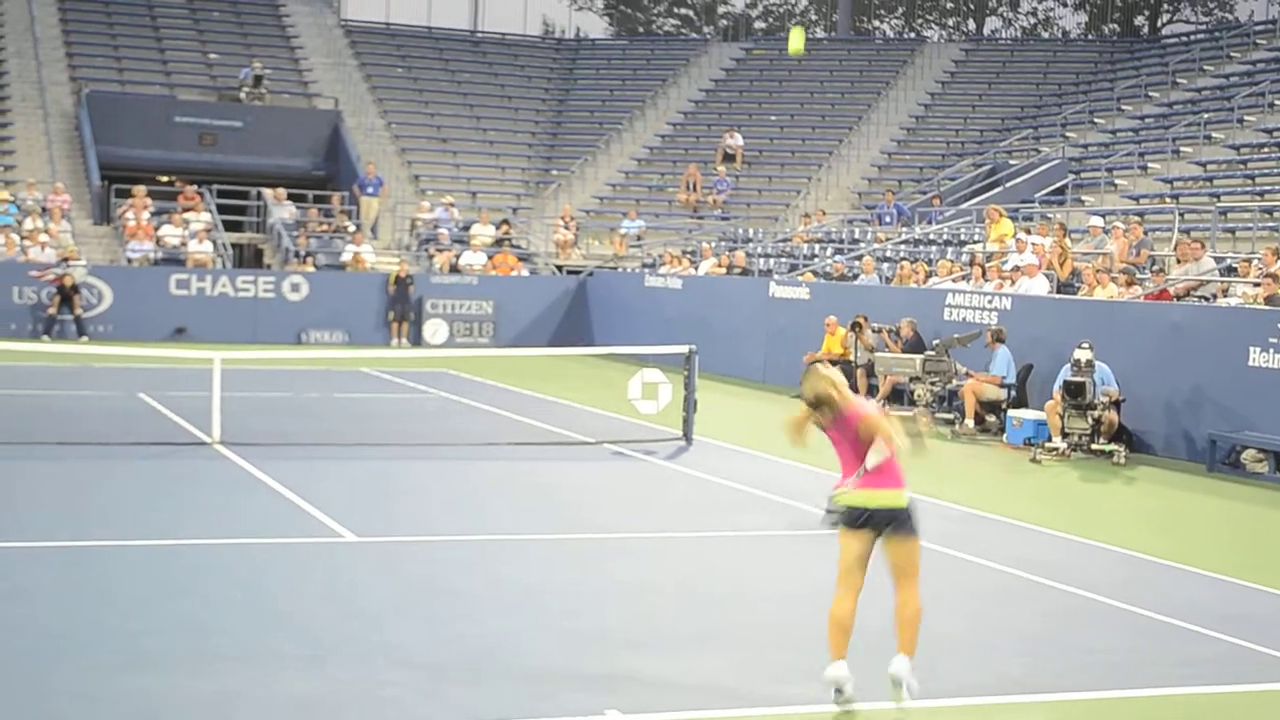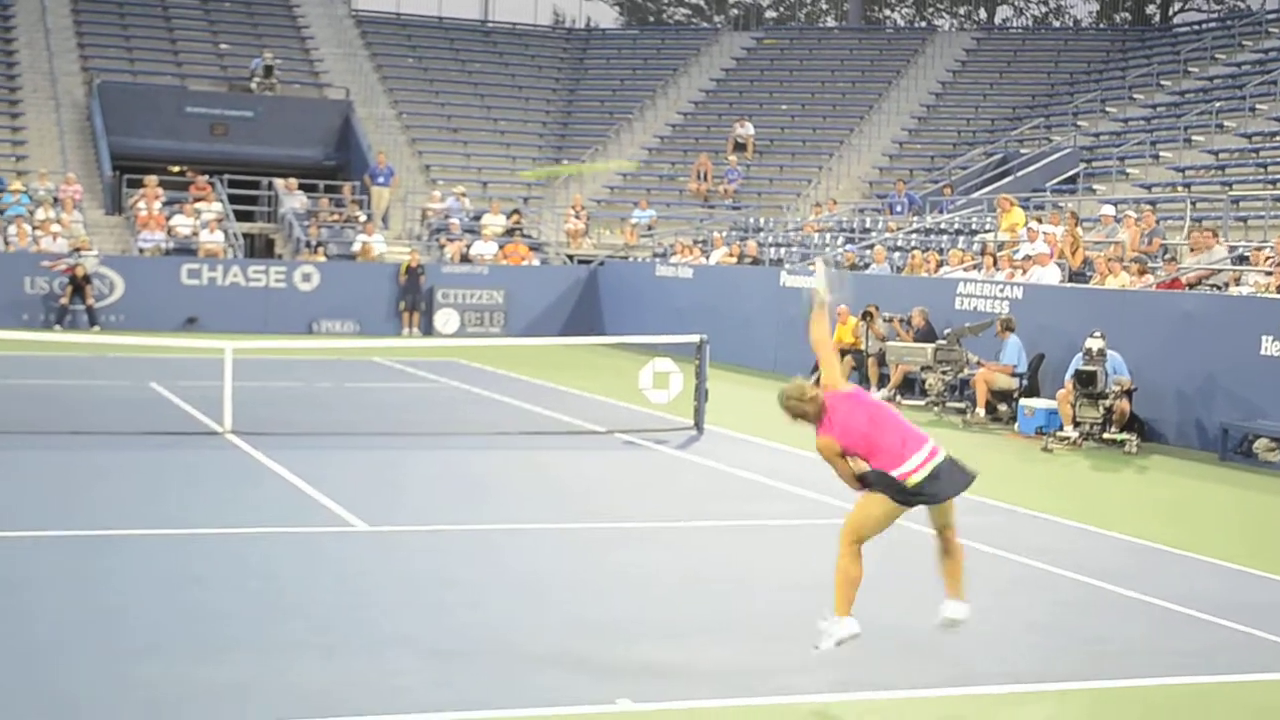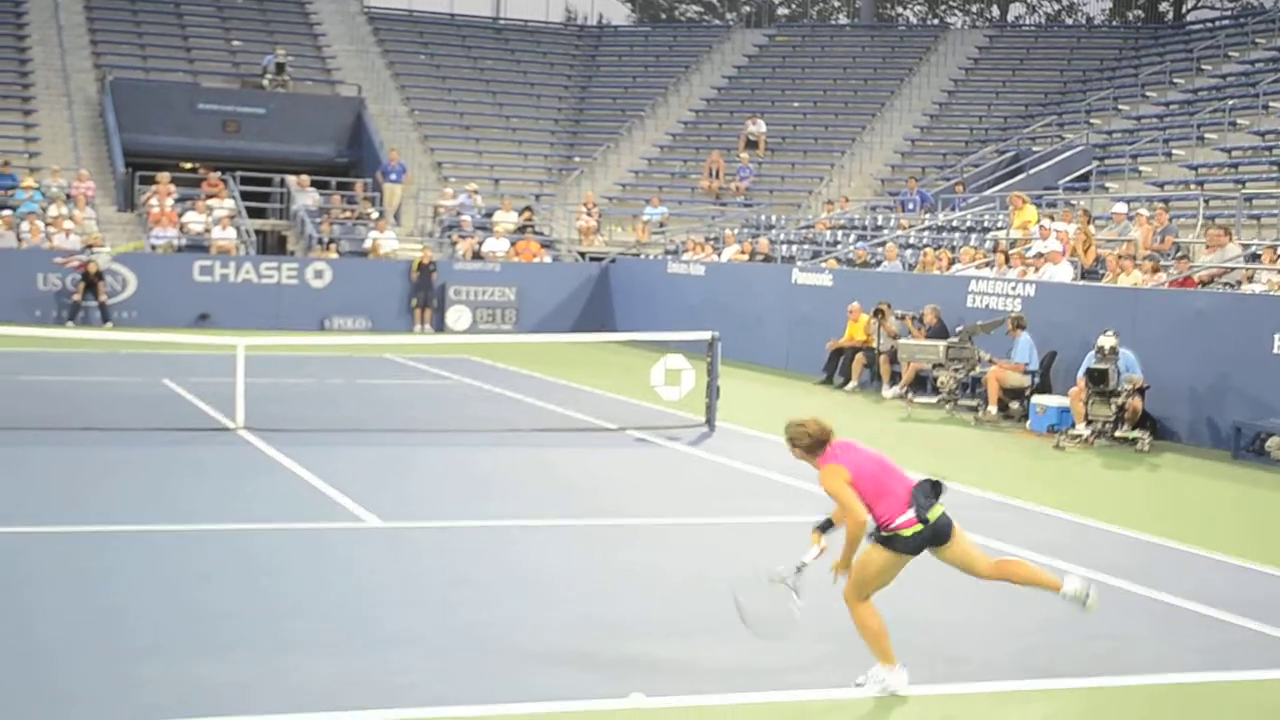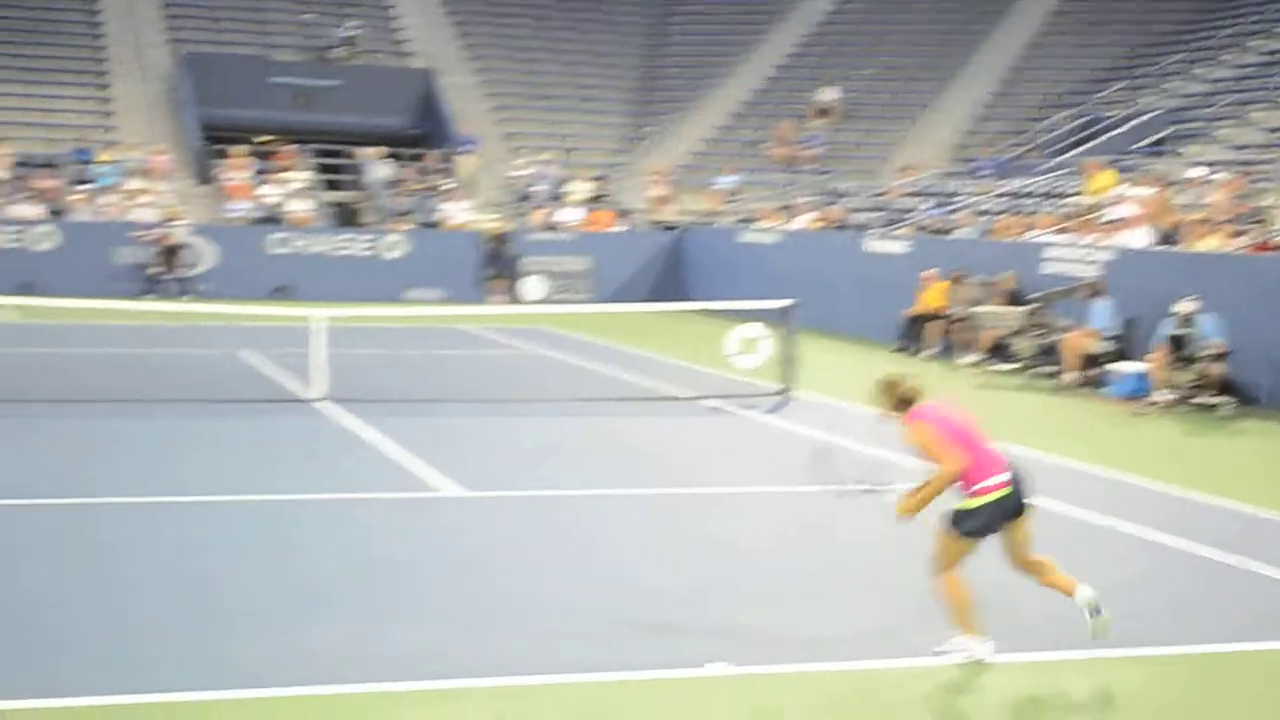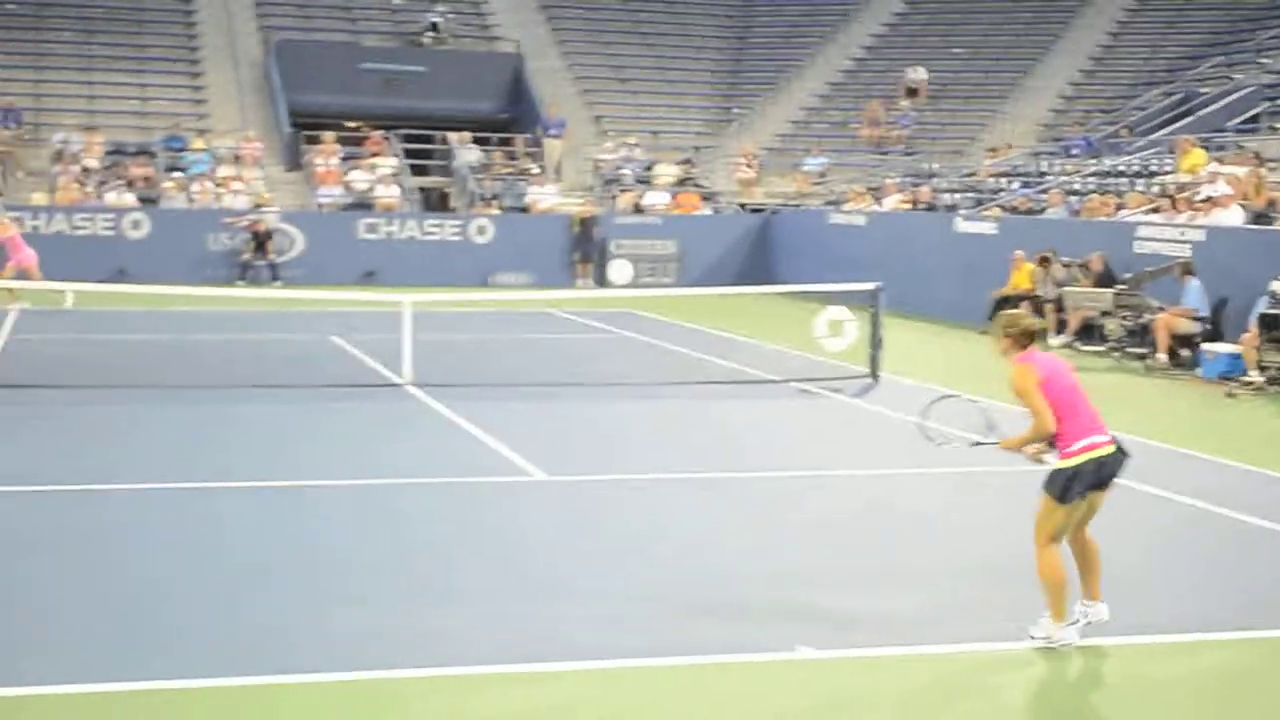
dt=0.2s
person 1, frame 1
left shoulder: (820, 414)
right shoulder: (856, 411)
left elbow: (795, 434)
left hip: (853, 504)
right hip: (891, 506)
left knee: (847, 591)
right knee: (907, 589)
left ankle: (837, 668)
right ankle: (903, 663)
person 1, frame 2
left shoulder: (827, 441)
right shoulder: (837, 390)
left elbow: (856, 481)
right elbow: (825, 344)
right wrist: (820, 305)
left hip: (904, 481)
right hip: (934, 461)
left knee: (849, 540)
right knee: (946, 532)
left ankle: (842, 621)
right ankle: (956, 601)
person 1, frame 3
left shoulder: (829, 472)
right shoulder: (845, 446)
left elbow: (859, 520)
left wrist: (845, 560)
right wrist: (823, 526)
left hip: (905, 528)
right hip: (928, 510)
left knee: (854, 595)
right knee: (986, 567)
left ankle: (889, 671)
right ankle: (1067, 585)
person 1, frame 4
left shoulder: (915, 428)
right shoulder: (938, 412)
left elbow: (956, 466)
left wrist: (919, 501)
right wrist: (920, 491)
left hip: (985, 496)
right hip: (1006, 482)
left knee: (943, 567)
right knee: (1026, 561)
left ankle: (973, 641)
right ankle: (1079, 592)
person 1, frame 5
left shoulder: (1021, 372)
right shoulder: (1053, 360)
left elbow: (1048, 427)
left wrist: (1014, 444)
right wrist: (1047, 445)
left hip: (1080, 459)
right hip: (1102, 449)
left knee: (1047, 540)
right knee: (1076, 531)
left ankle: (1060, 625)
right ankle: (1095, 605)
